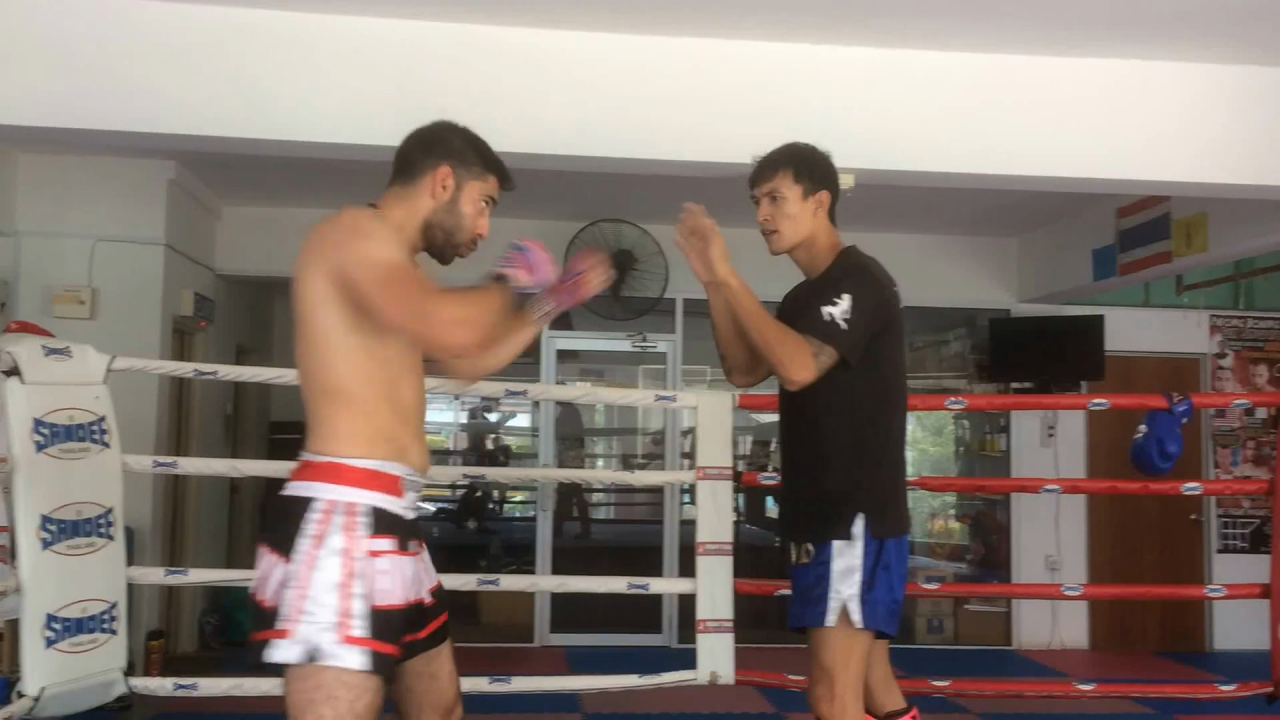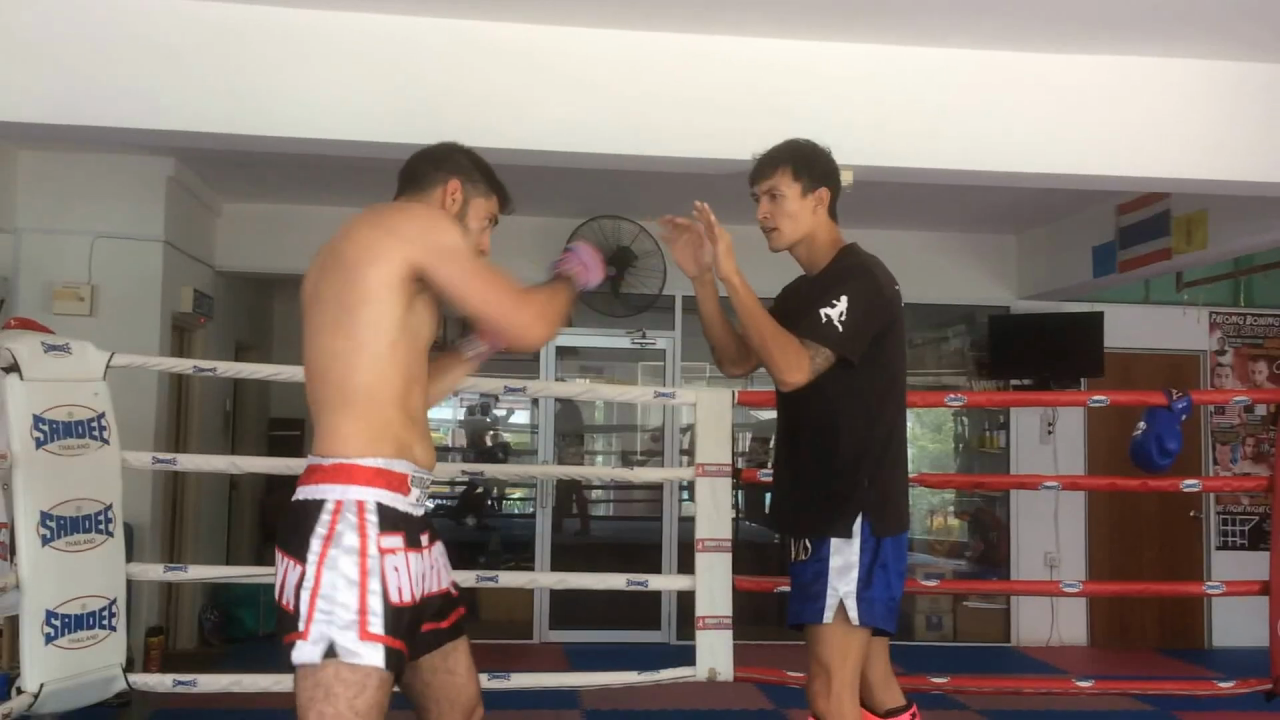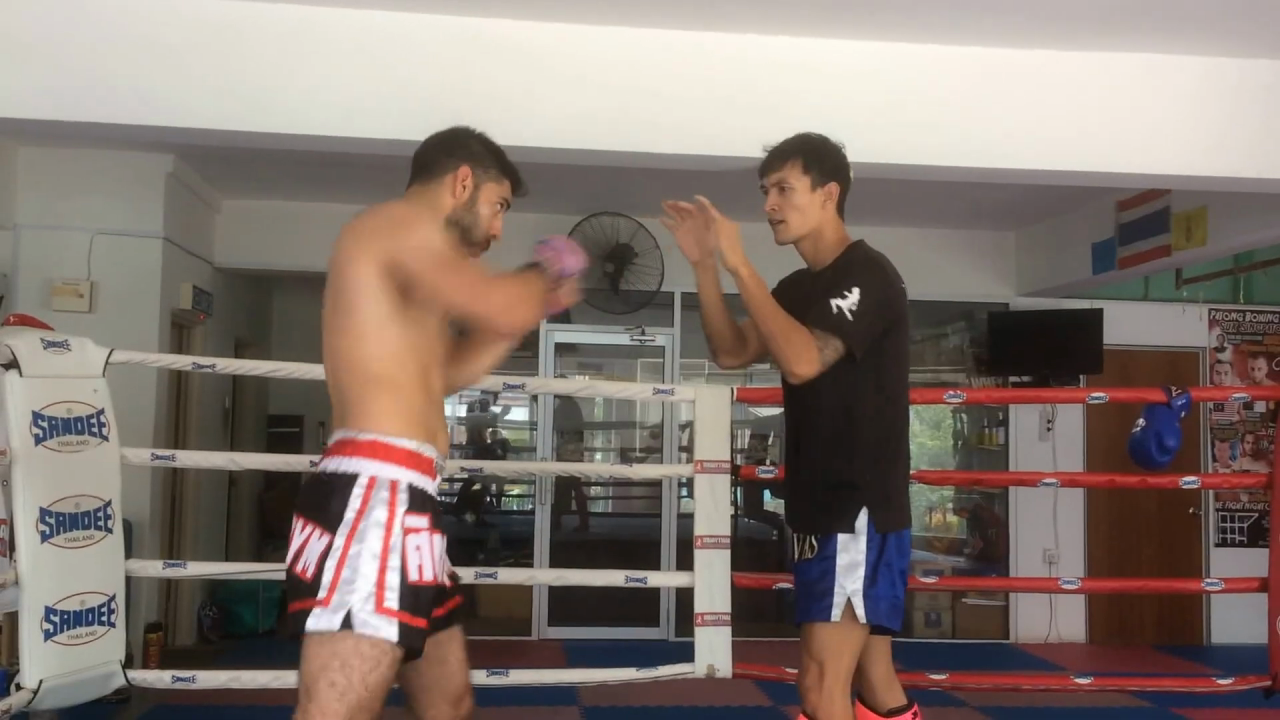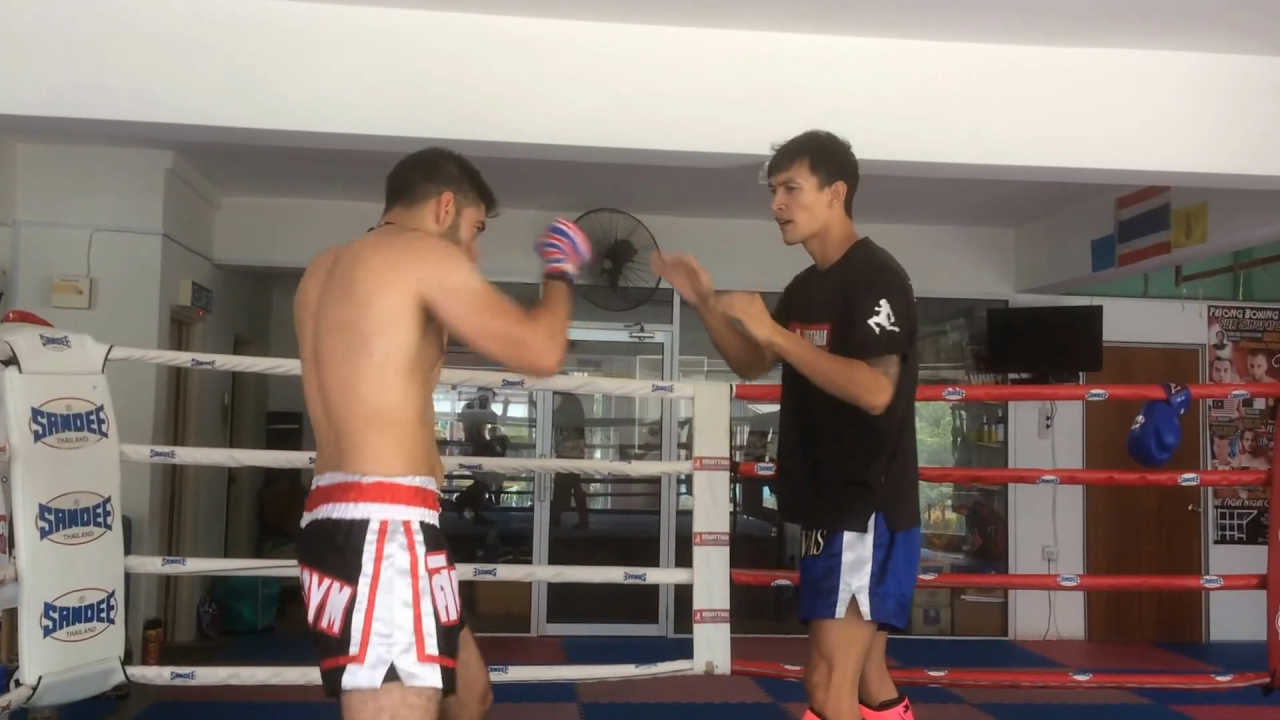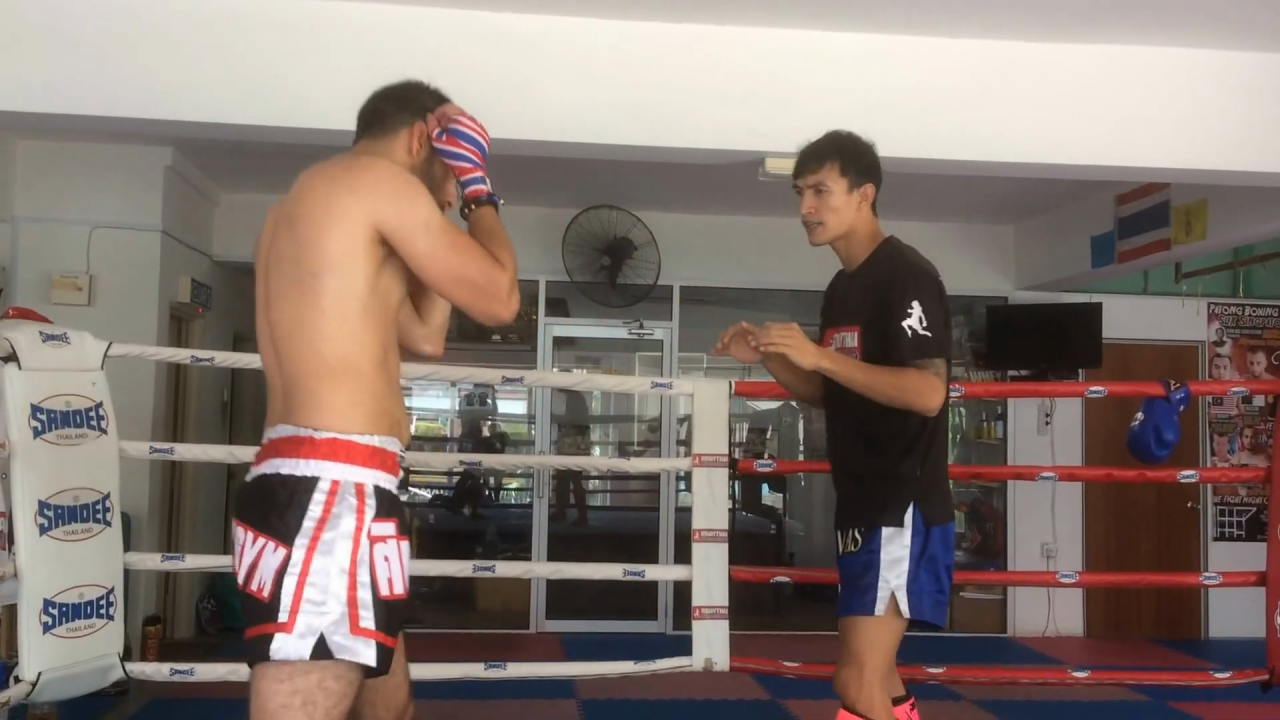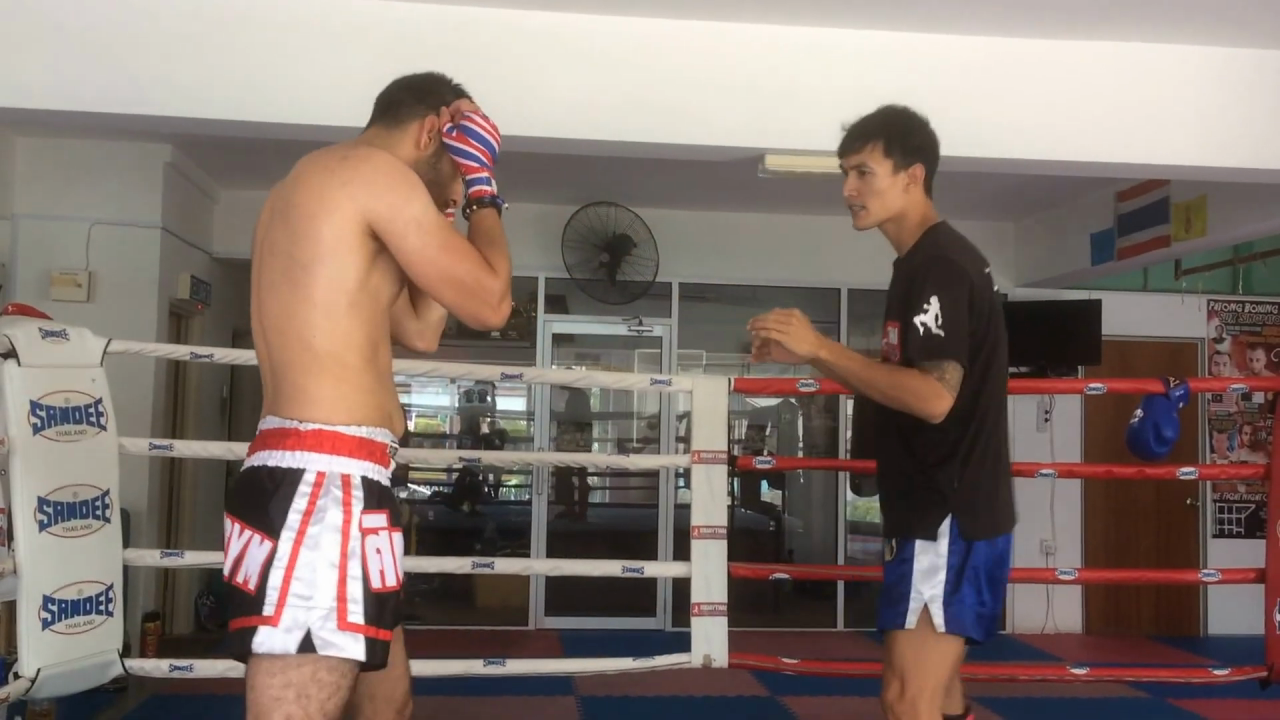
dt=0.3s
person 1, frame 1
left shoulder: (399, 264)
right shoulder: (354, 234)
left elbow: (469, 361)
right elbow: (452, 332)
left wrist: (548, 299)
right wrist: (516, 281)
left hip: (381, 523)
right hip: (341, 520)
person 1, frame 2
right shoulder: (386, 233)
right elbow: (528, 326)
left wrist: (479, 346)
right wrist: (573, 277)
left hip: (396, 522)
right hip: (353, 512)
person 1, frame 3
left shoulder: (395, 265)
right shoulder: (397, 225)
left elbow: (445, 374)
right elbow: (500, 305)
left wrist: (529, 310)
right wrist: (552, 268)
left hip: (387, 503)
right hip: (374, 497)
person 1, frame 4
left shoulder: (330, 269)
right shoulder: (422, 255)
right elbow: (542, 354)
right wrist: (562, 268)
left hip: (349, 523)
right hip: (385, 531)
person 1, frame 5
left shoulder: (301, 205)
right shoulder: (377, 179)
left elbow: (424, 334)
right elbow: (499, 300)
left wrist: (436, 228)
right wrist: (476, 189)
left hip: (310, 488)
right hip: (335, 494)
person 1, frame 6
left shoulder: (317, 189)
right shoulder: (372, 170)
left elbow: (419, 329)
right elbow: (489, 302)
left wrist: (442, 214)
right wrist: (482, 186)
left hip: (326, 484)
right hip: (325, 485)
person 2, frame 1
left shoulder: (860, 280)
right shoulder: (804, 296)
left elbow: (797, 368)
right elbow: (744, 371)
left wrist: (729, 278)
right wrist: (712, 284)
left hip: (854, 514)
right hip: (831, 510)
person 2, frame 2
left shoulder: (860, 278)
right shoulder: (802, 293)
left elbow: (792, 370)
right elbow: (736, 360)
left wrist: (730, 279)
right wrist: (706, 278)
left hip: (854, 512)
right hip: (830, 508)
person 2, frame 3
left shoulder: (868, 274)
right shoulder: (799, 287)
left elbow: (802, 363)
right elbow: (731, 352)
left wrist: (739, 265)
right wrist: (703, 266)
left hip: (857, 507)
right hip: (831, 504)
person 2, frame 4
left shoulder: (876, 276)
right shoulder: (807, 284)
left elbow: (876, 390)
right elbow: (750, 364)
left wrist: (775, 332)
right wrist: (707, 303)
left hip: (866, 507)
right hip: (831, 505)
person 2, frame 5
left shoulder: (906, 276)
right shoulder: (841, 287)
left elbow: (927, 393)
left wrist: (821, 356)
right wrist: (766, 353)
left hip: (901, 507)
right hip: (866, 505)
person 2, frame 6
left shoulder: (938, 266)
right shoulder: (930, 261)
left elbow: (932, 398)
left wrist: (821, 349)
right wrist: (808, 355)
left hip: (947, 514)
right hip: (951, 509)
